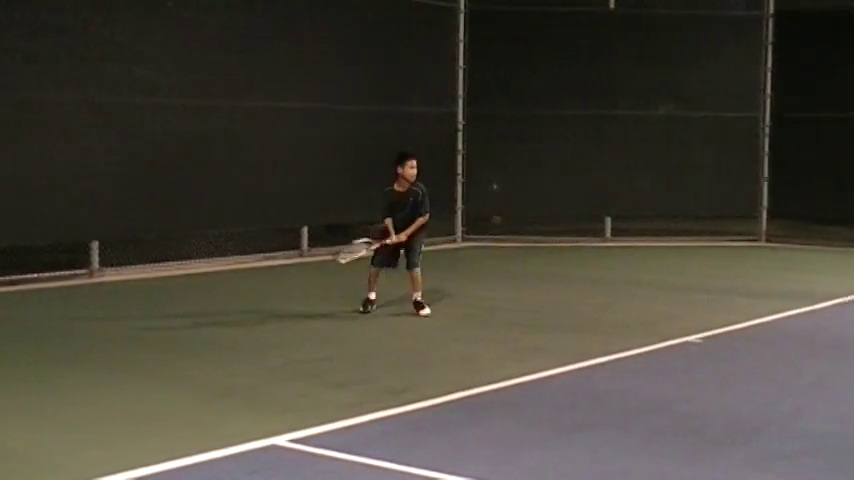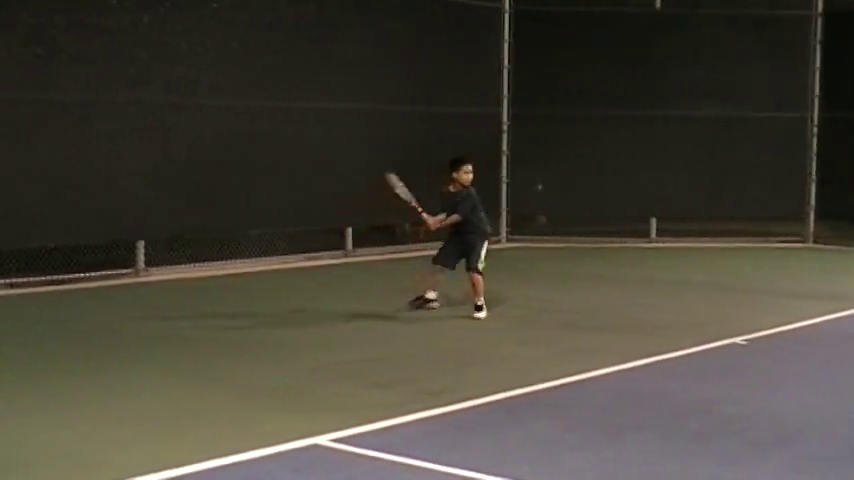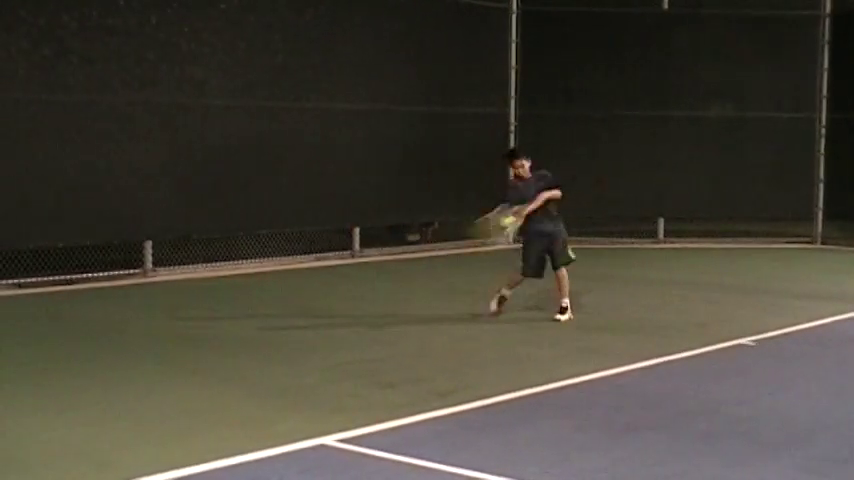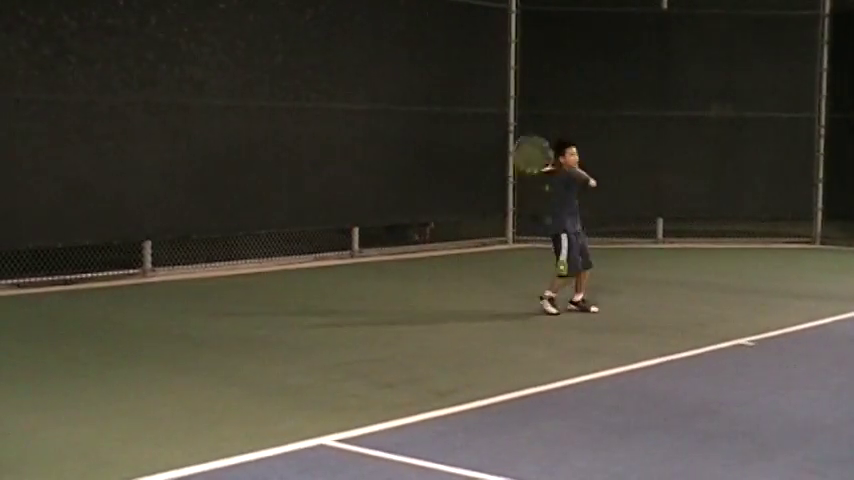
dt=0.5s
person 1, frame 1
left shoulder: (419, 191)
right shoulder: (388, 193)
left elbow: (424, 216)
right elbow: (387, 217)
left wrist: (406, 233)
right wrist: (392, 234)
left hip: (414, 232)
right hip: (393, 233)
left knee: (414, 264)
right knee: (376, 263)
left ankle: (418, 300)
right ankle: (371, 298)
person 1, frame 2
left shoulder: (469, 194)
right shoulder: (446, 193)
left elbow: (458, 216)
right elbow: (447, 213)
left wrist: (438, 225)
right wrist: (433, 219)
left hip: (478, 234)
right hip: (457, 234)
left knee: (473, 270)
right knee: (438, 263)
left ankle: (480, 304)
right ankle: (429, 297)
person 1, frame 3
left shoulder: (542, 176)
right shoulder: (513, 187)
left elbow: (558, 193)
right elbow: (515, 210)
left wrist: (545, 196)
left hip: (554, 228)
right hip: (532, 232)
left knee: (560, 266)
right knee: (527, 271)
left ankle: (565, 305)
right ankle: (504, 294)
person 1, frame 4
left shoulder: (557, 175)
right shoulder: (568, 176)
right elbow: (591, 182)
right wrist: (586, 178)
left hip: (575, 228)
right hip: (563, 229)
left knee: (585, 265)
right knee: (568, 269)
left ankle: (577, 300)
right ankle: (548, 296)
